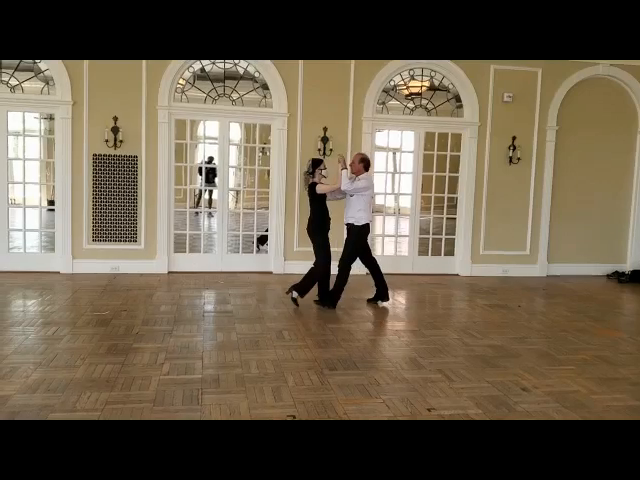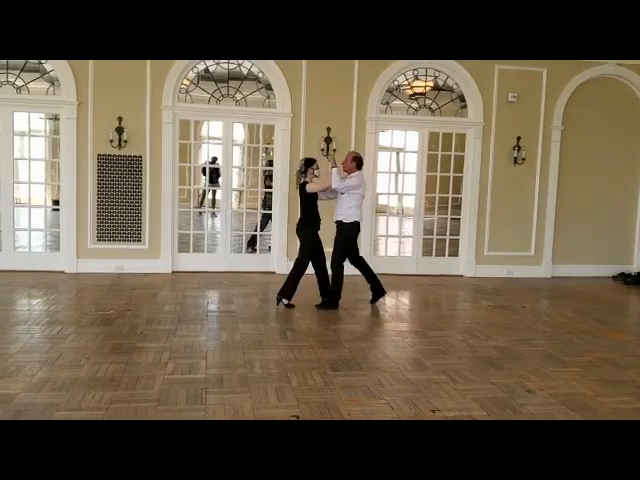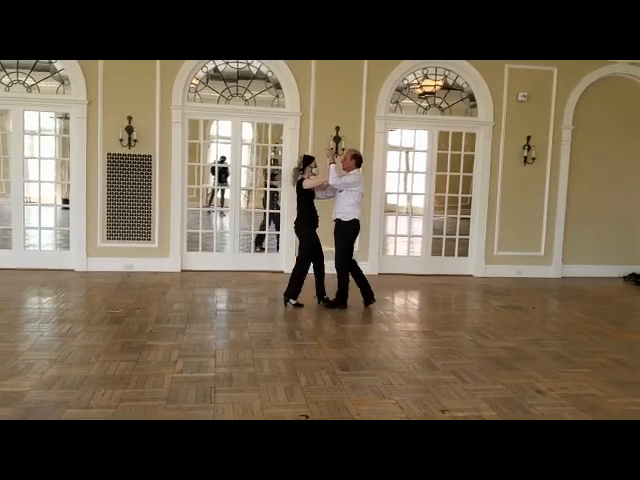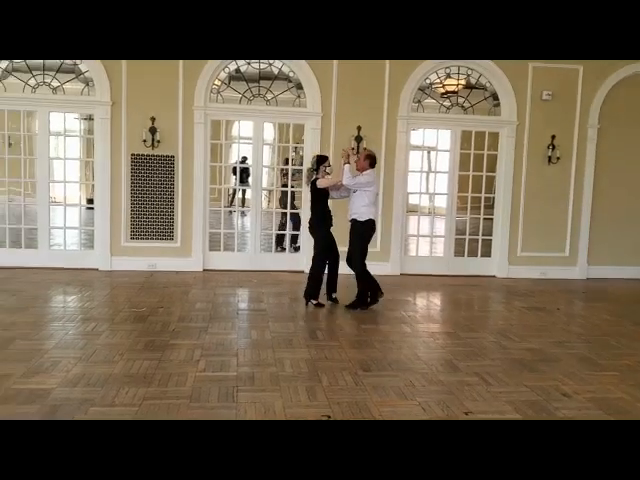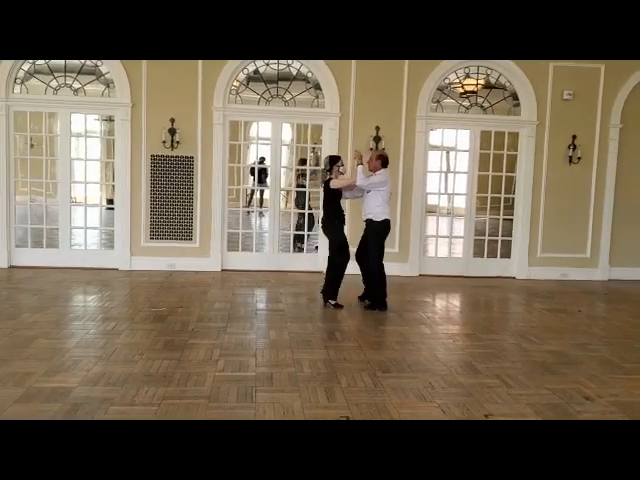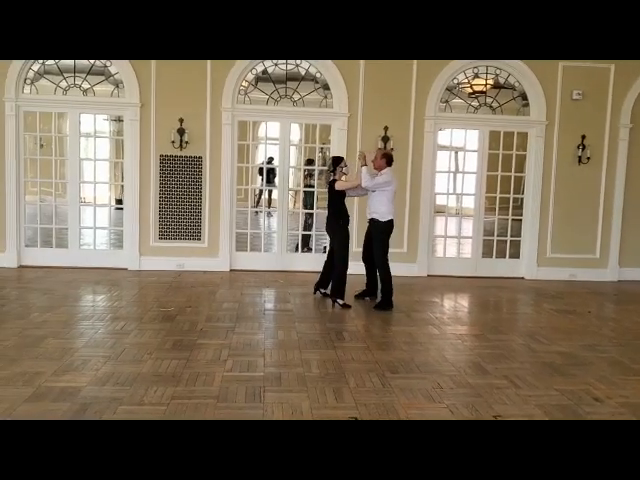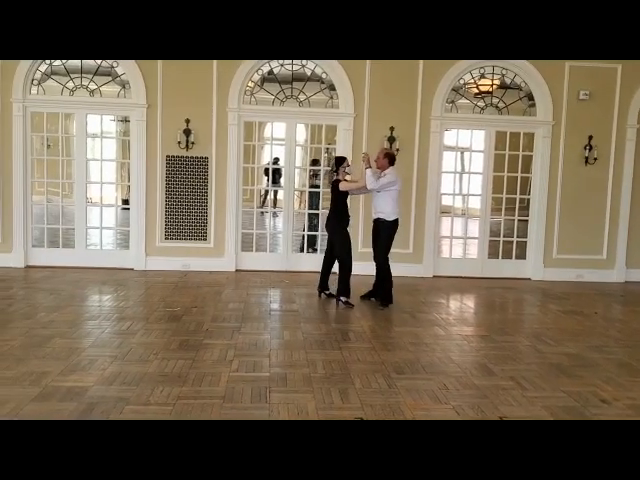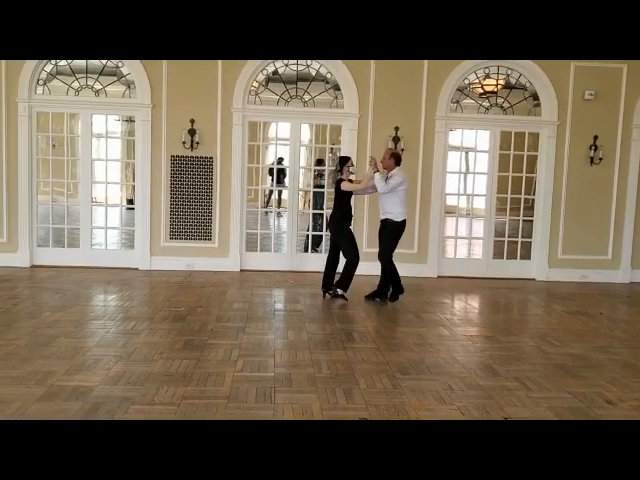
dt=0.2s
person 1, frame 1
left shoulder: (366, 182)
right shoulder: (355, 180)
left elbow: (346, 187)
right elbow: (342, 191)
left wrist: (343, 167)
left hip: (359, 228)
right hip: (355, 227)
left knee: (344, 263)
right knee: (368, 260)
left ankle: (333, 299)
right ankle: (382, 293)
person 1, frame 2
left shoulder: (357, 180)
right shoulder: (348, 179)
left elbow: (336, 185)
right elbow: (334, 190)
left wrist: (333, 166)
left hip: (348, 226)
right hip: (346, 225)
left knee: (337, 262)
right knee: (356, 259)
left ankle: (333, 300)
right ankle: (377, 289)
person 1, frame 3
left shoulder: (355, 178)
right shoulder: (347, 178)
left elbow: (333, 182)
right elbow: (331, 189)
left wrist: (332, 162)
left hip: (348, 224)
right hip: (345, 224)
left knee: (341, 262)
right knee: (347, 261)
left ankle: (341, 300)
right ankle: (367, 293)
person 1, frame 4
left shoulder: (369, 178)
right shoulder: (361, 178)
left elbow: (347, 182)
right elbow: (346, 189)
left wrist: (346, 162)
left hip: (364, 224)
right hip: (359, 224)
left knee: (357, 262)
right knee: (352, 260)
left ankle: (362, 300)
right ankle: (374, 290)
person 1, frame 5
left shoulder: (382, 178)
right shoulder: (374, 178)
left elbow: (360, 183)
right elbow: (358, 189)
left wrist: (359, 163)
left hip: (379, 224)
right hip: (373, 224)
left knee: (375, 262)
right knee: (361, 256)
left ankle: (380, 301)
right ankle: (371, 291)
person 1, frame 6
left shoulder: (387, 177)
right shoulder: (378, 177)
left elbow: (366, 184)
right elbow: (363, 188)
left wrist: (363, 164)
left hip: (383, 224)
right hip: (375, 222)
left knee: (380, 261)
right knee: (368, 257)
left ankle: (387, 300)
right ankle: (371, 290)
person 1, frame 7
left shoulder: (392, 177)
right shoulder: (381, 176)
left elbow: (371, 186)
right elbow: (369, 187)
left wrist: (367, 166)
left hip: (388, 222)
right hip: (379, 221)
left knee: (382, 258)
right knee: (378, 257)
left ankle: (386, 295)
right ankle: (378, 291)
person 1, frame 8
left shoulder: (399, 177)
right shoulder: (385, 176)
left elbow: (383, 189)
left wrist: (375, 170)
left hip: (395, 222)
right hip: (386, 221)
left knee: (385, 256)
right knee: (384, 256)
left ankle: (397, 287)
right ankle: (382, 290)
person 2, frame 1
left shoulder: (317, 185)
right shoulder: (316, 186)
left elbow: (333, 193)
right elbow: (337, 186)
left hip: (319, 228)
right hip: (317, 228)
left knee: (323, 262)
right knee: (323, 263)
left ankle: (324, 295)
right ankle: (297, 290)
person 2, frame 2
left shoulder: (310, 186)
right shoulder: (305, 186)
left elbow: (326, 192)
right elbow: (327, 186)
left hip: (310, 228)
right hip: (306, 229)
left knee: (320, 262)
right knee: (302, 263)
left ankle: (326, 295)
right ankle: (283, 295)
person 2, frame 3
left shoulder: (309, 183)
right shoulder: (303, 182)
left elbow: (323, 189)
right elbow: (324, 181)
left hip: (308, 226)
right hip: (304, 226)
left knee: (318, 259)
right knee: (303, 261)
left ankle: (321, 294)
right ankle: (290, 296)
person 2, frame 4
left shoulder: (324, 183)
right shoulder: (317, 182)
left elbow: (338, 190)
right elbow: (338, 181)
left hip: (322, 225)
right hip: (318, 225)
left knee: (334, 257)
right knee: (320, 260)
left ankle: (331, 292)
right ankle: (311, 296)
person 2, frame 5
left shoulder: (336, 183)
right shoulder: (330, 182)
left elbow: (351, 189)
right elbow: (352, 181)
left hip: (335, 224)
right hip: (332, 224)
left knee: (343, 257)
right knee: (336, 259)
left ankle: (328, 290)
right ankle: (330, 297)
person 2, frame 6
left shoulder: (340, 183)
right shoulder: (335, 183)
left elbow: (355, 185)
right elbow: (356, 183)
left hip: (338, 224)
right hip: (337, 224)
left knee: (333, 258)
right knee: (341, 260)
left ankle: (321, 286)
right ankle: (337, 297)
person 2, frame 7
left shoulder: (342, 182)
right shoulder: (338, 183)
left elbow: (358, 185)
right elbow: (360, 185)
left hip: (335, 224)
right hip: (337, 225)
left knee: (330, 256)
right knee: (345, 259)
left ankle: (323, 288)
right ankle: (342, 295)
person 2, frame 8
left shoulder: (348, 182)
right shoulder: (341, 183)
left elbow: (362, 185)
right elbow: (361, 187)
right wrist: (371, 171)
left hip: (338, 223)
right hip: (339, 224)
left knee: (333, 255)
right knee: (353, 256)
left ankle: (328, 288)
right ankle: (340, 287)
